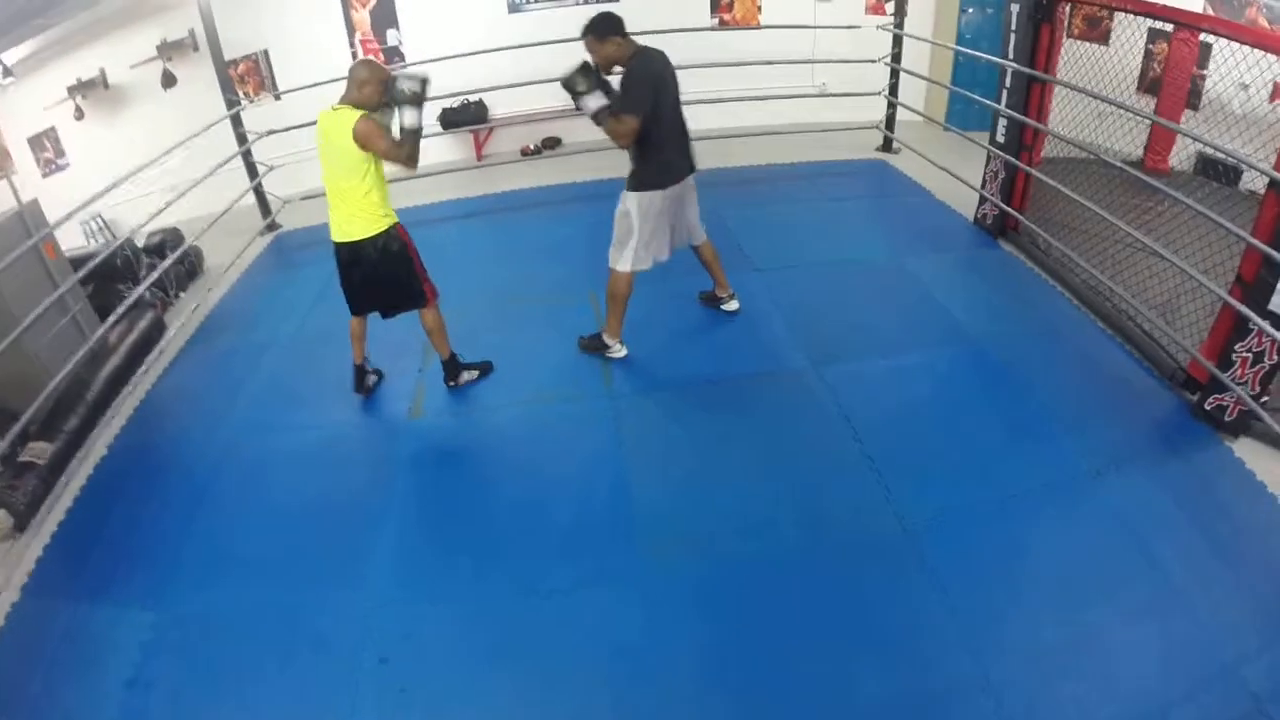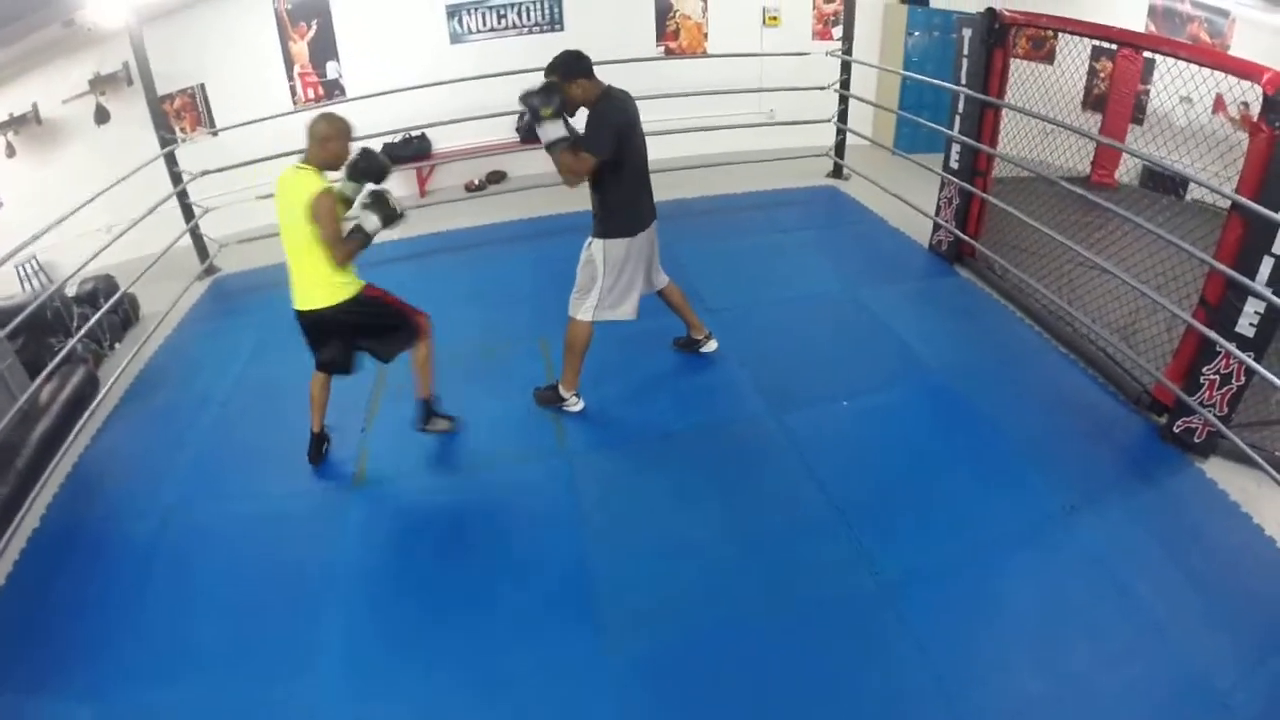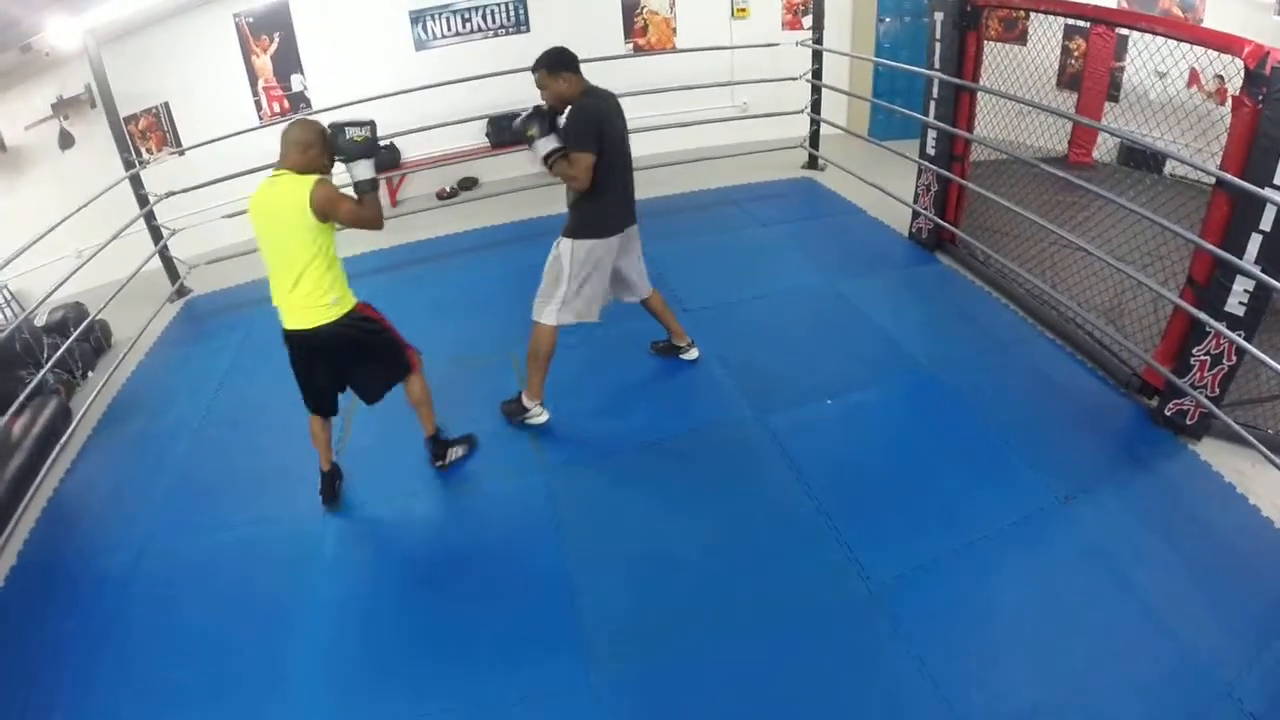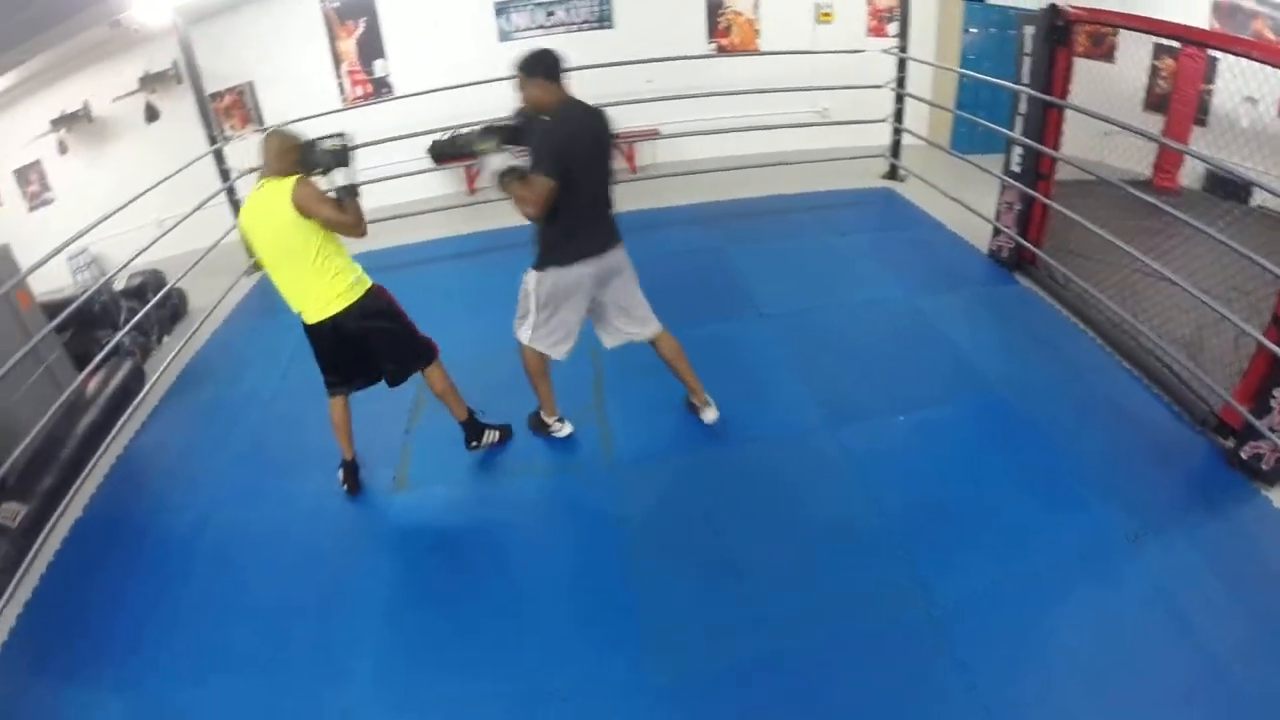
dt=1s
person 1, frame 1
left shoulder: (637, 75)
right shoulder: (655, 58)
left elbow: (624, 135)
left wrist: (592, 100)
right wrist: (605, 94)
left hip: (651, 182)
right hip: (680, 171)
left knee: (622, 259)
right knee: (695, 235)
left ankle: (611, 339)
right ankle: (725, 294)
person 1, frame 2
left shoulder: (605, 115)
right shoulder: (617, 99)
left elbow: (574, 173)
right elbow: (592, 153)
left wrist: (549, 122)
right wrist: (554, 123)
left hip: (616, 229)
right hip: (640, 216)
left knee: (583, 307)
right knee: (656, 279)
left ankle: (567, 391)
right ankle: (701, 336)
person 1, frame 3
left shoulder: (582, 113)
right shoulder: (606, 100)
left elbow: (579, 178)
left wrist: (543, 142)
right wrist: (555, 134)
left hip: (589, 231)
right hip: (622, 221)
left knee: (547, 312)
right knee: (638, 286)
left ankle: (531, 402)
right ankle: (682, 342)
person 1, frame 4
left shoulder: (551, 133)
right shoulder: (595, 119)
left elbow: (533, 206)
left wrist: (507, 175)
left hip: (561, 261)
right hip: (607, 249)
left knee: (531, 336)
right knee: (648, 327)
left ankle: (551, 418)
right ankle: (701, 399)
person 2, frame 1
left shoulder: (326, 119)
right shoulder: (361, 123)
right elbow: (409, 160)
left wrist: (386, 109)
right wrist: (410, 109)
left hip: (343, 237)
right hip: (378, 233)
left knee: (358, 308)
right knee: (426, 298)
left ankle: (361, 375)
right ankle: (453, 370)
person 2, frame 2
left shoulder: (287, 179)
right shoulder: (321, 195)
right elbow: (341, 256)
left wrist: (354, 187)
right wrist: (371, 222)
left hip: (306, 305)
right hip: (342, 298)
left knee: (325, 366)
right knee: (420, 328)
left ankle: (317, 441)
right ankle: (429, 414)
person 2, frame 3
left shoulder: (257, 199)
right shoulder: (316, 190)
right elbow: (373, 219)
right wrist: (363, 166)
left hip: (295, 328)
right hip: (339, 317)
left knee: (319, 407)
right knee: (409, 365)
left ankle: (329, 479)
right ankle: (438, 447)
person 2, frame 4
left shoulder: (246, 215)
right shoulder: (296, 189)
right elbow: (355, 227)
right wrist: (344, 186)
left hip: (317, 320)
right hip: (358, 300)
left knee: (338, 390)
right knee: (427, 359)
left ankle: (349, 469)
right ankle: (473, 430)
